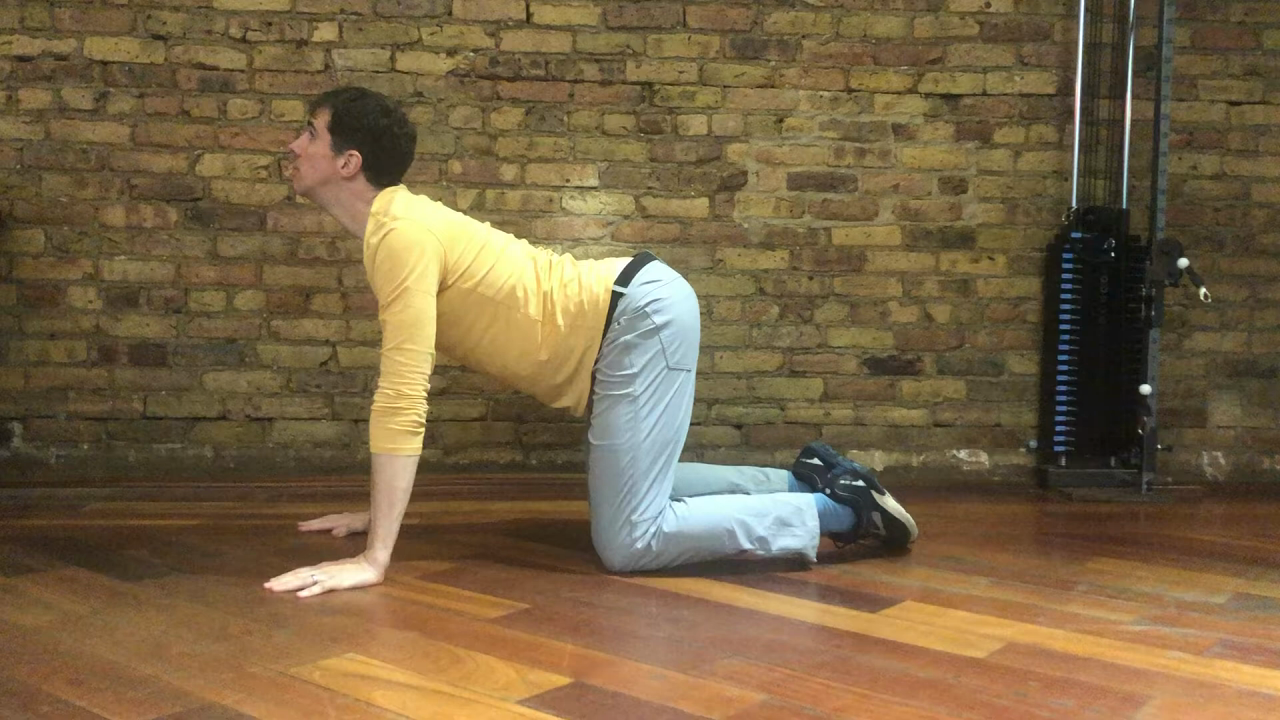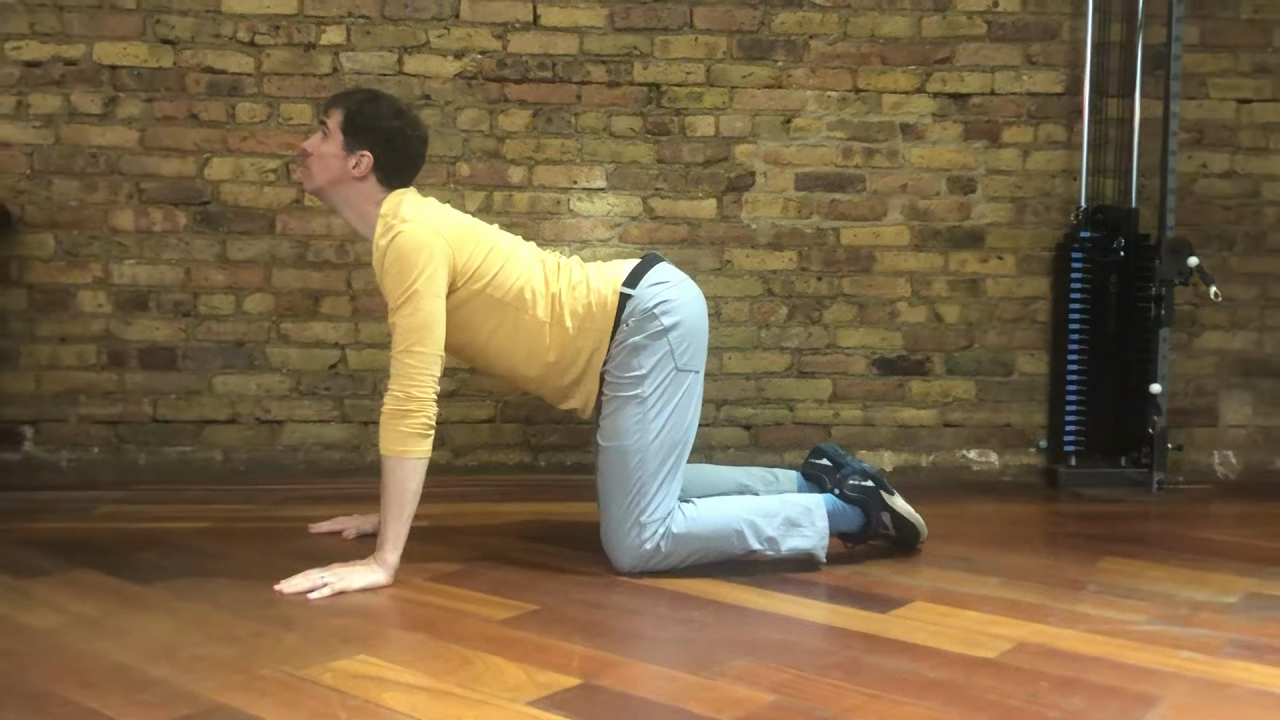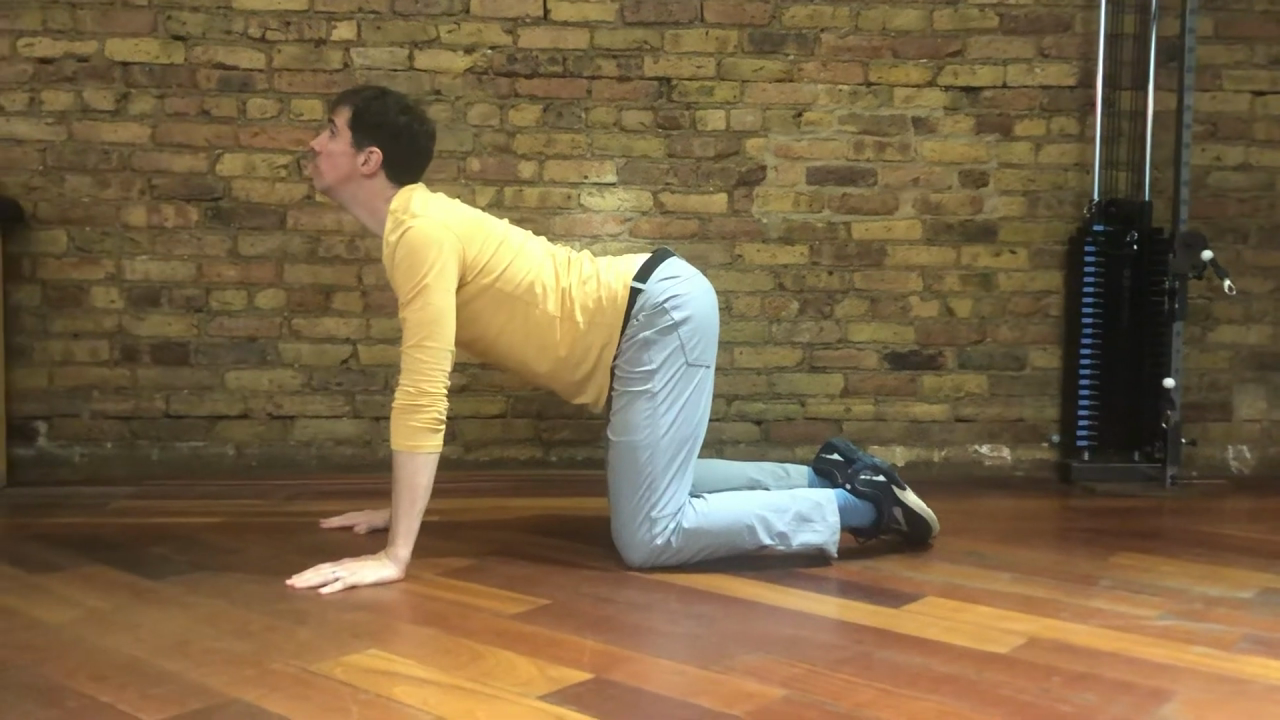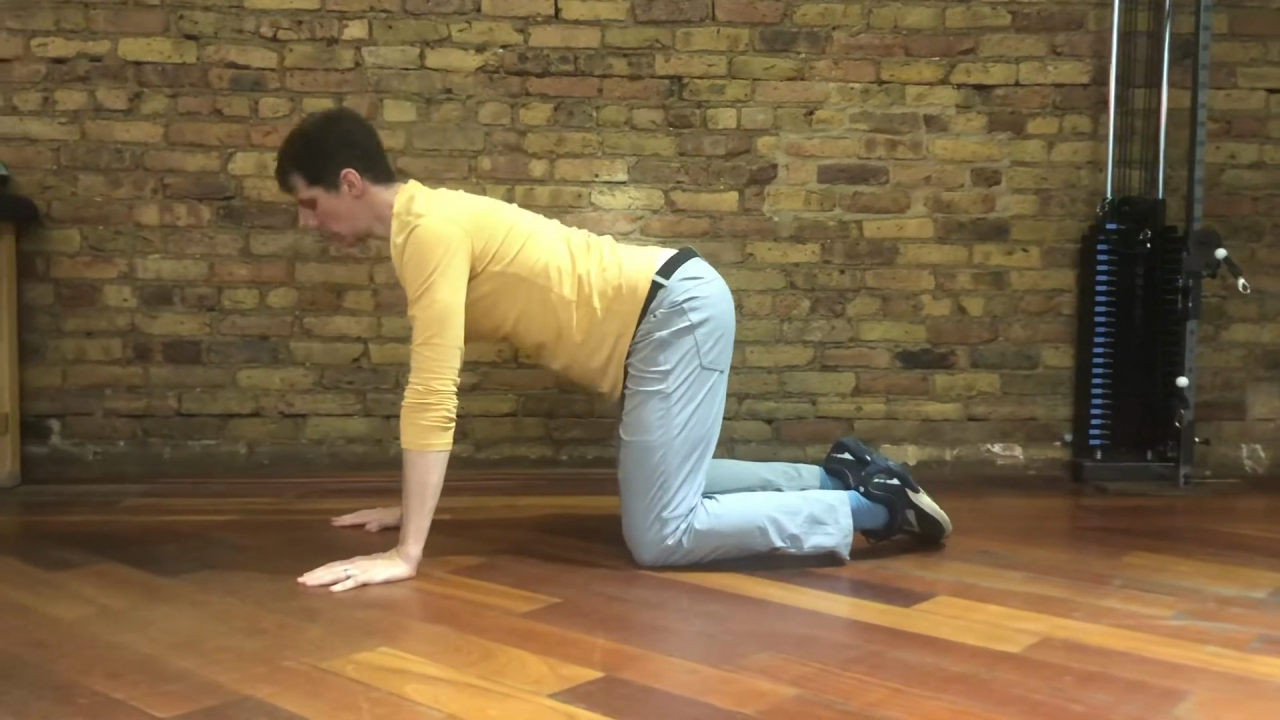
dt=0.5s
person 1, frame 1
left shoulder: (400, 234)
right shoulder: (395, 226)
left elbow: (401, 397)
right elbow: (400, 383)
left wrist: (374, 557)
right wrist: (377, 511)
left hip: (642, 312)
right hip: (630, 314)
left knee: (629, 541)
right knee: (632, 487)
left ankle: (837, 510)
right ankle: (806, 478)
person 1, frame 2
left shoulder: (409, 237)
right shoulder: (404, 229)
left elbow: (412, 398)
right elbow: (410, 387)
left wrist: (383, 560)
right wrist: (387, 512)
left hip: (649, 315)
right hip: (639, 317)
left knee: (636, 543)
right knee: (639, 489)
left ankle: (844, 510)
right ankle: (814, 480)
person 1, frame 3
left shoulder: (418, 232)
right shoulder: (413, 226)
left elbow: (421, 395)
right elbow: (422, 383)
left wrist: (394, 555)
right wrist: (398, 506)
left hip: (660, 310)
right hip: (650, 309)
left knee: (647, 538)
right knee: (653, 484)
left ankle: (858, 506)
right ankle: (825, 475)
person 1, frame 4
left shoulder: (427, 229)
right shoulder: (427, 220)
left elbow: (432, 393)
right elbow: (432, 384)
left wrist: (405, 554)
right wrist: (409, 504)
left hip: (677, 308)
right hip: (667, 308)
left knee: (659, 537)
right knee: (665, 482)
left ankle: (867, 508)
right ankle: (839, 478)
